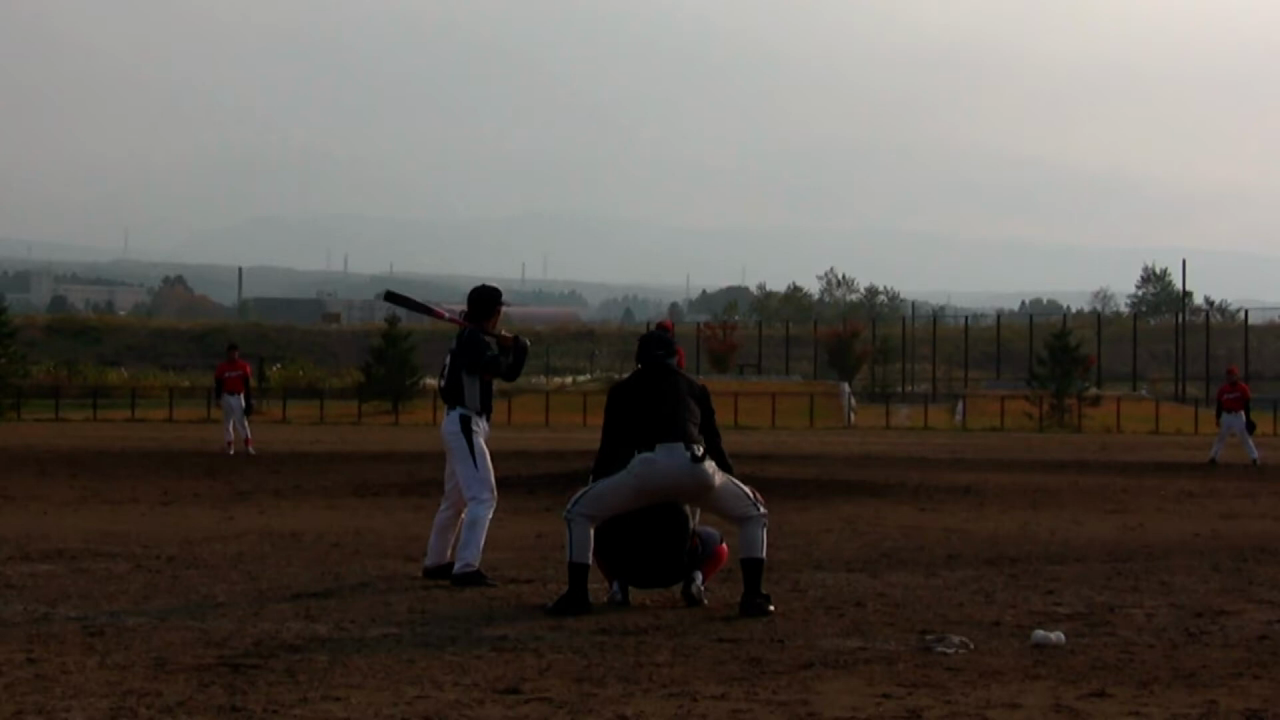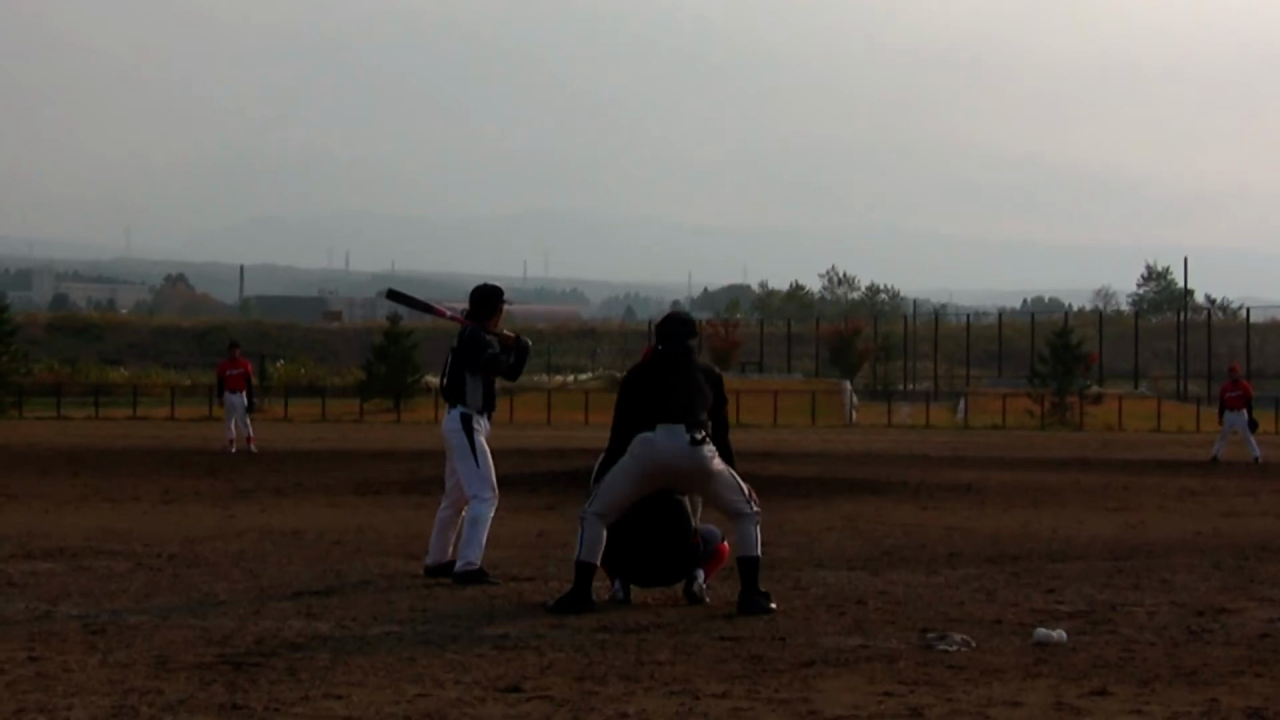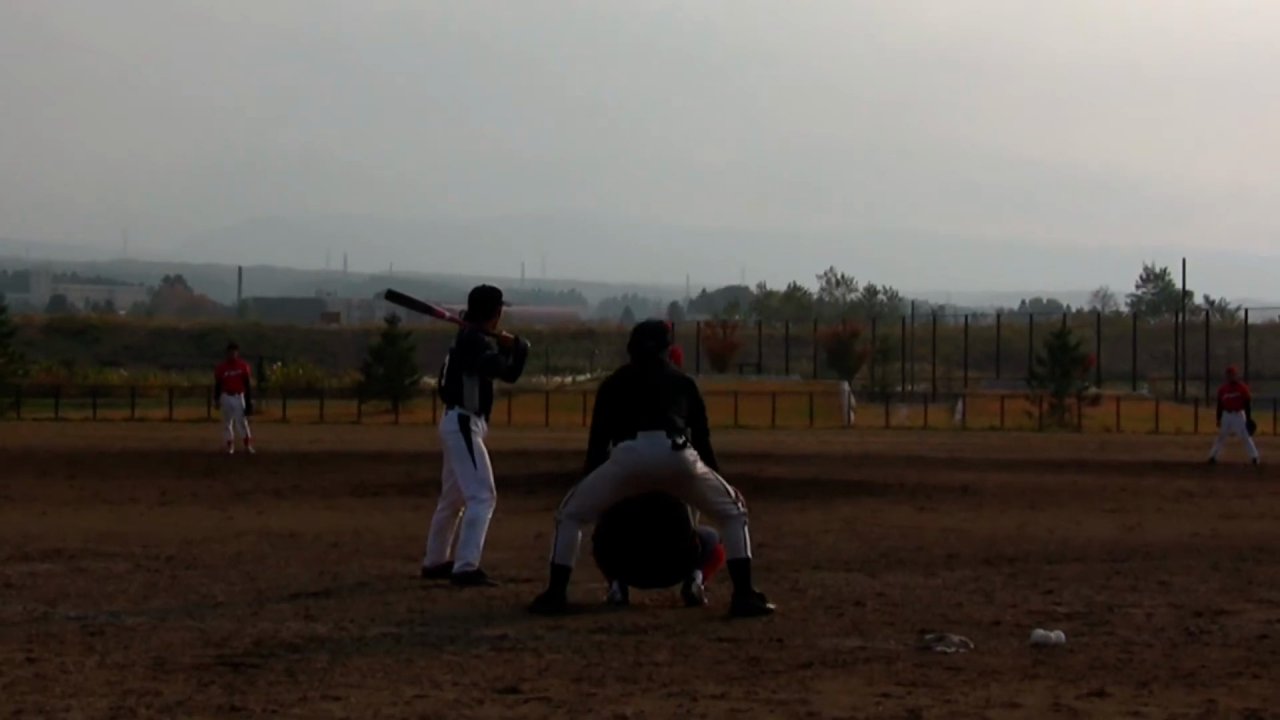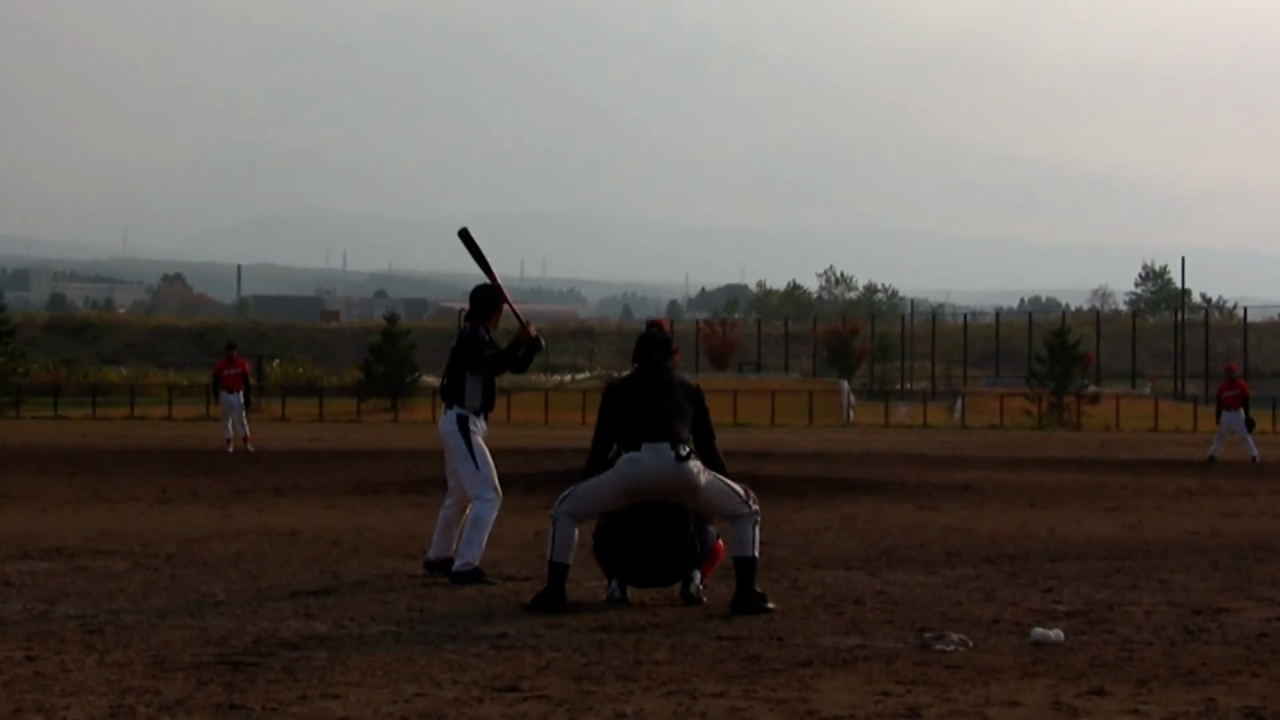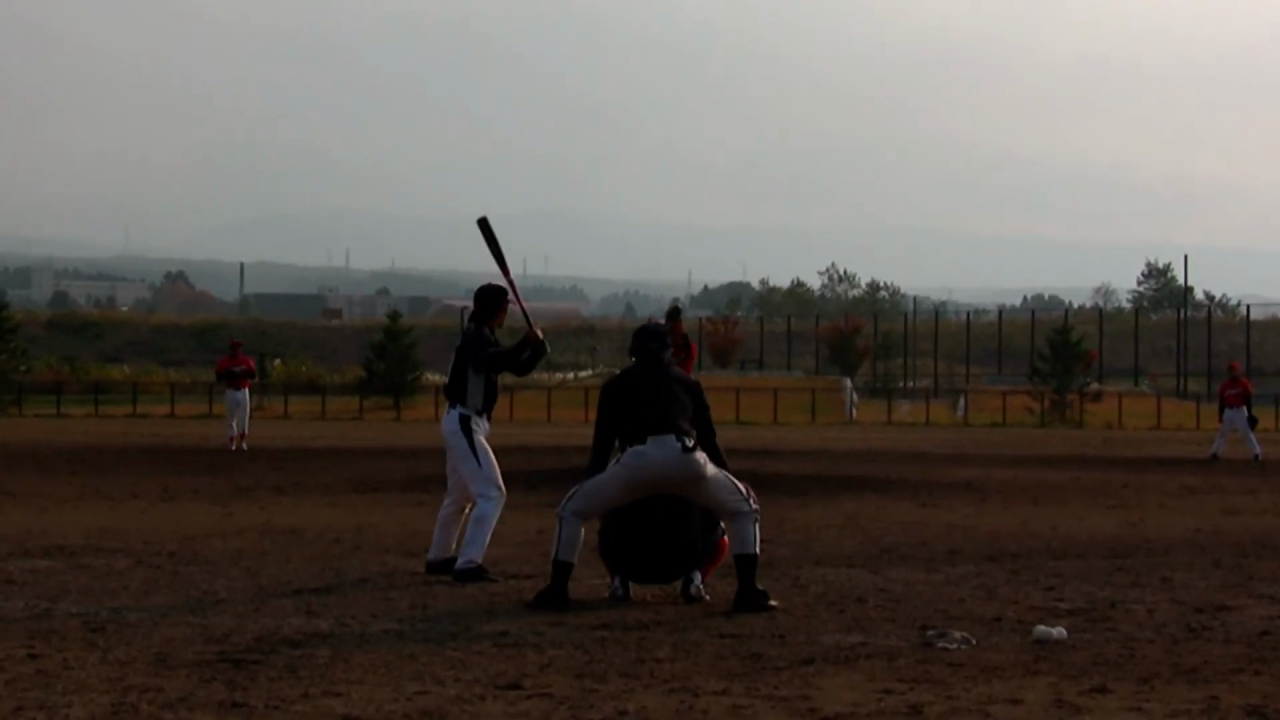
dt=1s
person 1, frame 1
left shoulder: (469, 339)
right shoulder: (473, 339)
left elbow: (510, 373)
right elbow: (499, 368)
left wrist: (514, 346)
right wrist: (508, 347)
left hip: (461, 423)
right hip: (465, 424)
left knee: (455, 498)
right knee: (483, 496)
left ankle: (436, 563)
right ankle: (465, 569)
person 1, frame 2
left shoulder: (471, 337)
right shoulder: (475, 338)
left elbow: (510, 372)
right elbow: (504, 369)
left wrist: (513, 345)
right wrist: (513, 346)
left hip: (462, 421)
right hip: (466, 422)
left knee: (456, 496)
right knee: (484, 495)
left ankle: (438, 560)
right ankle: (467, 567)
person 1, frame 3
left shoulder: (471, 338)
right shoulder: (473, 338)
left elbow: (510, 373)
right elbow: (499, 369)
left wrist: (514, 346)
right wrist: (508, 347)
left hip: (460, 423)
right hip: (463, 424)
left knee: (453, 497)
right knee: (482, 496)
left ankle: (436, 561)
right ankle: (466, 568)
person 1, frame 4
left shoulder: (479, 337)
right shoulder: (473, 336)
left elbow: (516, 367)
right elbow: (493, 366)
left wrist: (530, 343)
right wrist: (520, 341)
left hip: (461, 422)
right hip: (462, 423)
left knee: (460, 495)
right knee: (488, 495)
left ankle: (438, 557)
right ankle: (465, 567)
person 1, frame 5
left shoulder: (484, 337)
right shoulder: (476, 335)
left elbow: (519, 369)
right elbow: (496, 364)
left wrist: (537, 348)
right wrist: (526, 342)
left hip: (464, 422)
right hip: (464, 423)
left knee: (459, 495)
right knee: (491, 493)
left ankle: (439, 557)
right ankle: (467, 565)
person 2, frame 1
left shoulder: (624, 390)
right shoulder: (694, 388)
left elbow: (610, 446)
right elbow: (713, 442)
left wrist: (595, 483)
right wrist: (730, 479)
left hip: (646, 468)
right hip: (694, 467)
left knee: (579, 512)
right knee: (753, 513)
left ankle: (577, 595)
right ankle: (752, 597)
person 2, frame 2
left shoulder: (640, 371)
right shoulder: (708, 373)
left elbow: (620, 428)
right elbow: (720, 430)
left wrist: (606, 471)
right wrist: (731, 472)
left hip: (647, 448)
right hip: (696, 449)
left knee: (595, 514)
right knee: (746, 512)
left ankle: (580, 594)
right ankle: (751, 595)
person 2, frame 3
left shoulder: (614, 382)
right shoulder: (682, 381)
left elbow: (598, 440)
right elbow: (702, 437)
left wrist: (586, 485)
right wrist: (715, 479)
left hip: (628, 456)
right hip: (677, 456)
left knee: (570, 513)
right knee: (733, 512)
left ankle: (556, 594)
right ankle: (744, 595)
person 2, frame 4
left shoulder: (618, 390)
right shoulder: (689, 389)
left elbow: (601, 446)
right elbow: (707, 445)
left wrist: (585, 485)
right wrist: (726, 484)
left hip: (631, 469)
right hip: (681, 467)
left knee: (566, 510)
right knee: (746, 509)
left ankle: (554, 593)
right ankle: (746, 595)
person 2, frame 5
left shoulder: (616, 385)
right shoulder: (687, 383)
left elbow: (603, 444)
right elbow: (708, 439)
left wrist: (590, 483)
right wrist: (727, 477)
left hip: (637, 461)
right hip: (686, 459)
left knee: (572, 509)
right knee: (744, 507)
left ankle: (557, 591)
right ankle: (748, 592)
